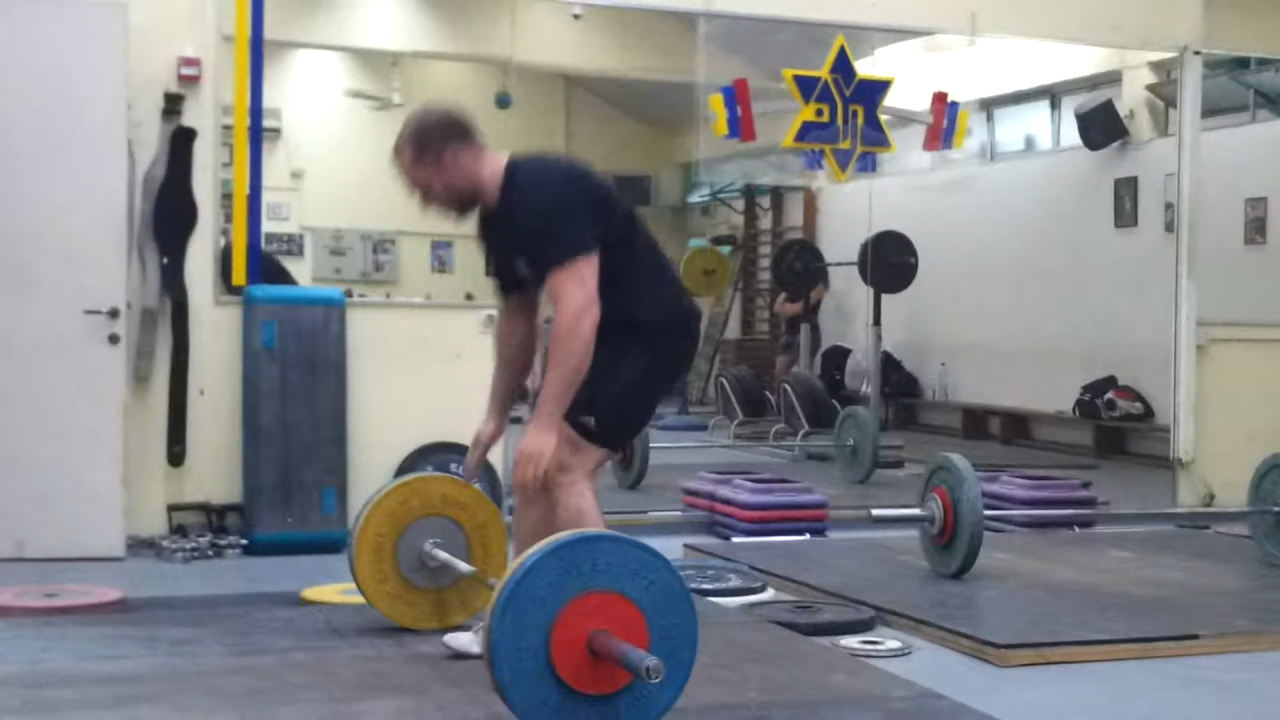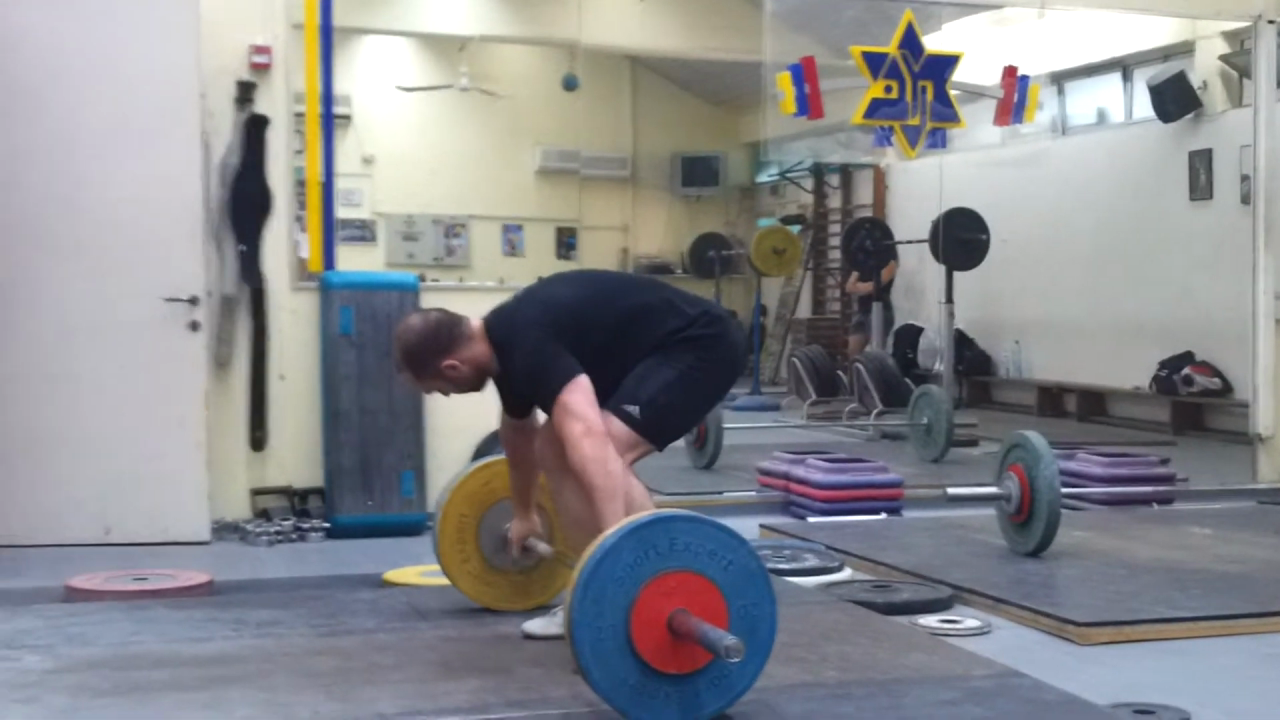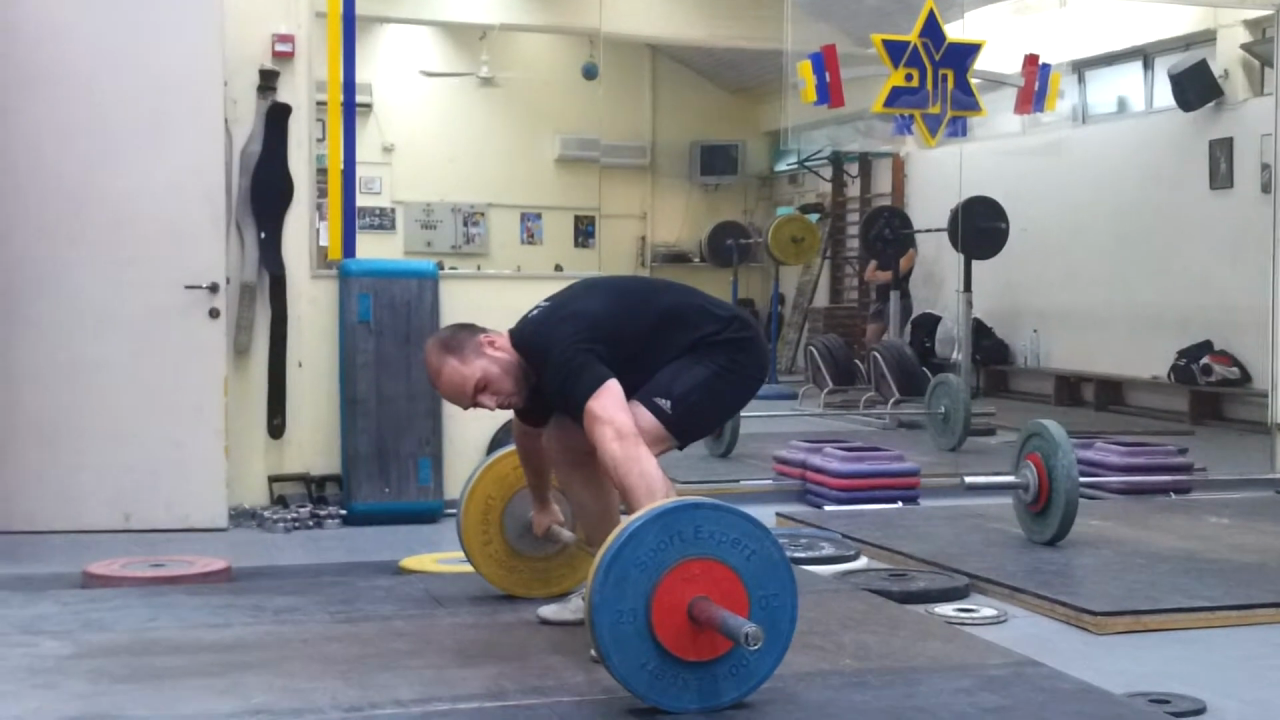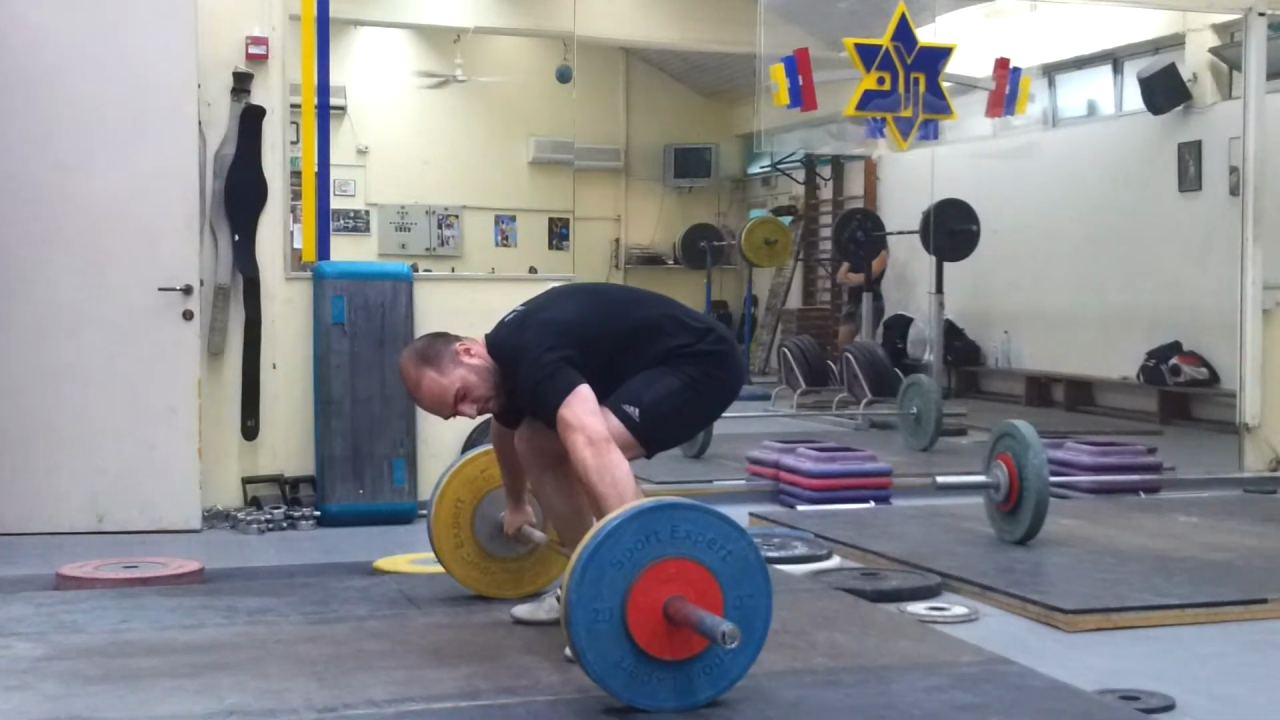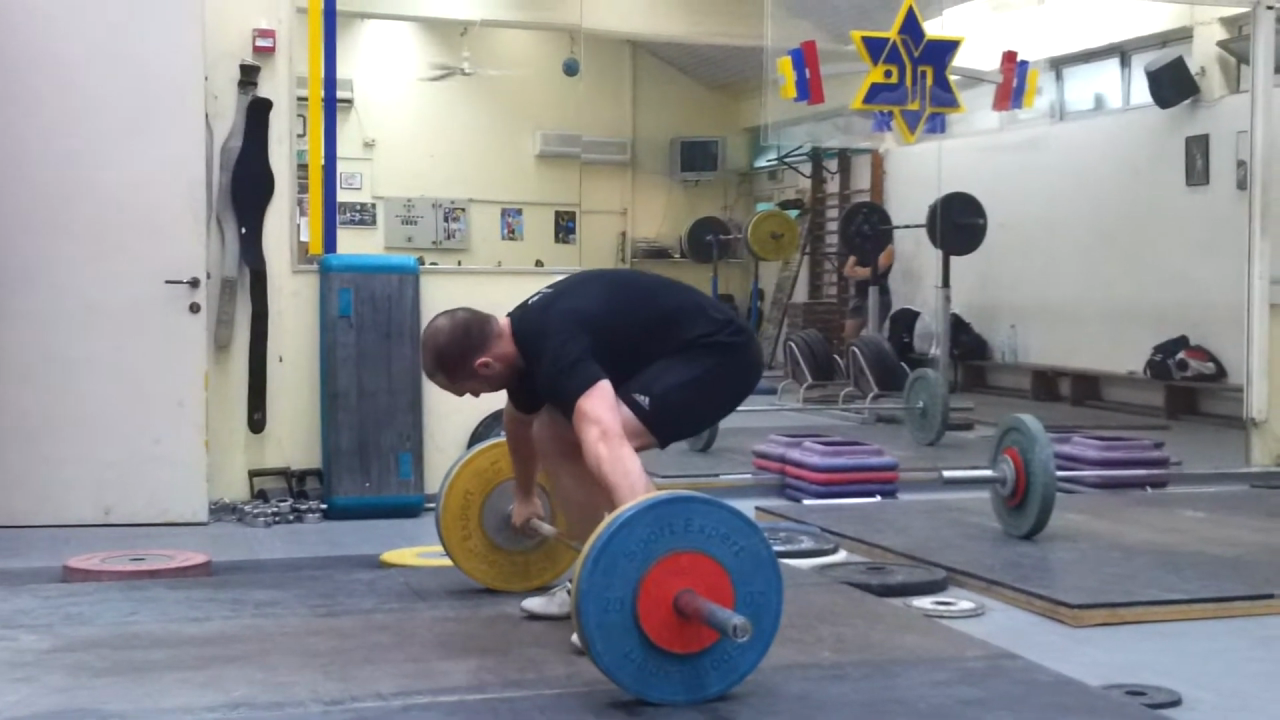
dt=1s
person 1, frame 1
left shoulder: (545, 194)
right shoulder: (499, 217)
left elbow: (580, 313)
right elbow: (516, 318)
left wrist: (545, 426)
right wrist: (496, 414)
left hip: (648, 330)
right hip: (615, 329)
left knee: (562, 464)
right knee: (532, 477)
person 1, frame 2
left shoulder: (528, 345)
right shoulder: (506, 342)
left elbow: (588, 436)
right elbow: (520, 429)
right wrist: (523, 513)
left hip: (700, 344)
right hip: (653, 349)
left knee: (598, 454)
right knee: (553, 449)
person 1, frame 3
left shoulder: (560, 353)
right shoulder: (530, 357)
left elbow: (619, 441)
right elbow: (530, 433)
right wrist: (542, 505)
left hip: (726, 349)
left knee: (621, 447)
right knee: (563, 442)
person 1, frame 4
left shoulder: (533, 359)
right shoulder: (507, 356)
left elbow: (593, 446)
right elbow: (507, 432)
right wrist: (516, 506)
left hip: (701, 362)
right hip: (647, 363)
left knee: (589, 450)
right knee: (534, 442)
person 1, frame 5
left shoulder: (556, 347)
right shoulder: (522, 336)
left elbow: (604, 442)
right elbow: (520, 420)
right wrist: (524, 498)
left hip: (719, 353)
right hip: (669, 349)
left knee: (600, 437)
right knee: (552, 434)
